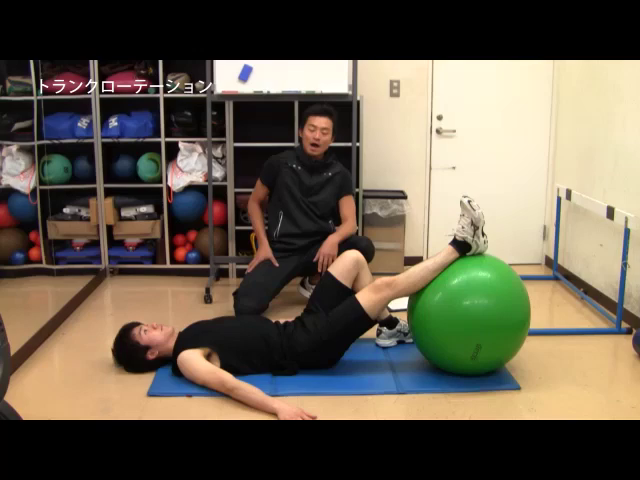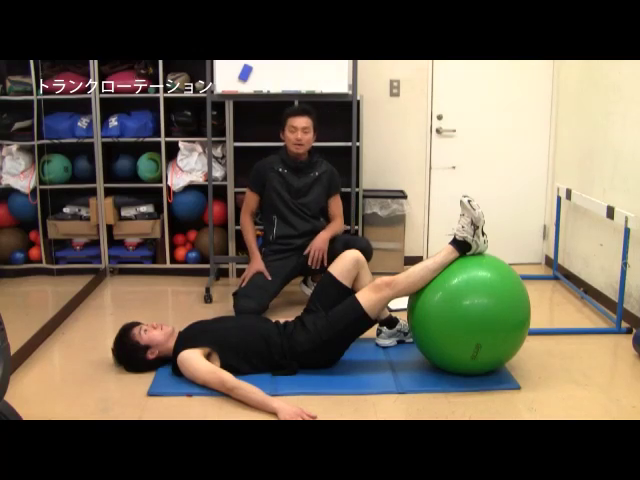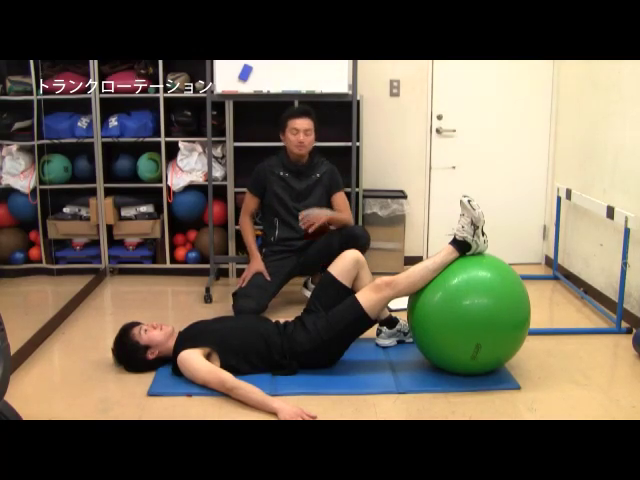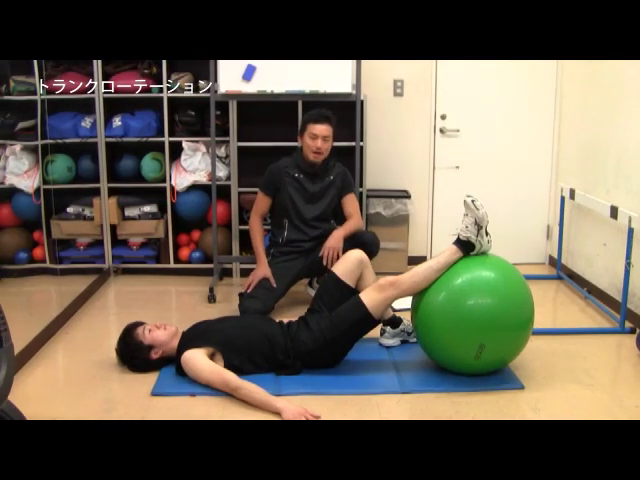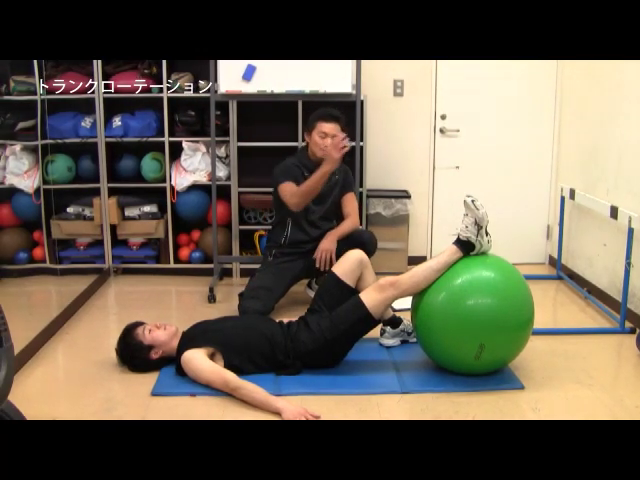
dt=0.7s
person 1, frame 1
left shoulder: (190, 333)
right shoulder: (186, 359)
right elbow: (228, 384)
right wrist: (277, 406)
left hip: (298, 328)
right hip: (305, 348)
left knee: (354, 258)
right knee: (384, 286)
right ankle: (462, 246)
person 1, frame 2
left shoulder: (190, 333)
right shoulder: (186, 359)
right elbow: (228, 383)
right wrist: (277, 406)
left hip: (297, 327)
right hip: (305, 348)
left knee: (354, 257)
right knee: (384, 285)
right ankle: (461, 245)
person 1, frame 3
left shoulder: (191, 333)
right shoulder: (186, 359)
right elbow: (227, 383)
right wrist: (277, 405)
left hip: (298, 328)
right hip: (305, 348)
left knee: (354, 257)
right knee: (384, 285)
right ankle: (462, 244)
person 1, frame 4
left shoulder: (194, 333)
right shoulder: (190, 358)
right elbow: (231, 382)
right wrist: (281, 406)
left hip: (301, 327)
right hip: (309, 348)
left knee: (357, 257)
right knee: (388, 286)
right ankle: (465, 244)
person 1, frame 5
left shoulder: (195, 333)
right shoulder: (190, 358)
right elbow: (230, 382)
right wrist: (281, 406)
left hip: (302, 328)
right hip: (310, 348)
left knee: (357, 257)
right knee: (388, 285)
right ankle: (465, 244)
person 2, frame 1
left shoulder: (339, 174)
right shoulder: (279, 164)
left elbow: (350, 222)
right elbow: (254, 203)
left wrist: (334, 239)
right wrist: (263, 244)
left hip: (318, 248)
right hip: (280, 250)
left knee: (364, 247)
right knee: (246, 307)
left ankle: (315, 281)
person 2, frame 2
left shoulder: (326, 172)
right shoulder: (265, 168)
left elbow: (338, 221)
right elbow: (246, 215)
left wrist: (325, 236)
right wrist: (255, 257)
left hip: (315, 246)
right hip: (278, 251)
left knee: (362, 248)
right knee: (246, 308)
left ankle: (316, 280)
person 2, frame 3
left shoulder: (327, 171)
right shoulder: (266, 171)
left elbow: (347, 218)
right elbow: (246, 216)
left wrist: (327, 215)
right wrist: (255, 257)
left hip: (313, 245)
right hip: (278, 253)
left knee: (359, 235)
right knee: (244, 307)
left ankle: (318, 280)
person 2, frame 4
left shoulder: (339, 174)
right shoulder: (279, 171)
left elbow: (356, 219)
right elbow: (256, 218)
left wrist: (338, 233)
right wrist: (261, 263)
left hip: (322, 248)
right hip: (285, 253)
left knee: (369, 241)
right knee: (251, 309)
person 2, frame 5
left shoulder: (341, 172)
right shoulder: (287, 168)
left elbow: (352, 218)
right elbow: (296, 203)
left wrist: (332, 236)
right wrist: (327, 167)
left hip: (322, 247)
right hip: (286, 252)
left knee: (366, 240)
right knee: (250, 309)
left ankle: (323, 283)
